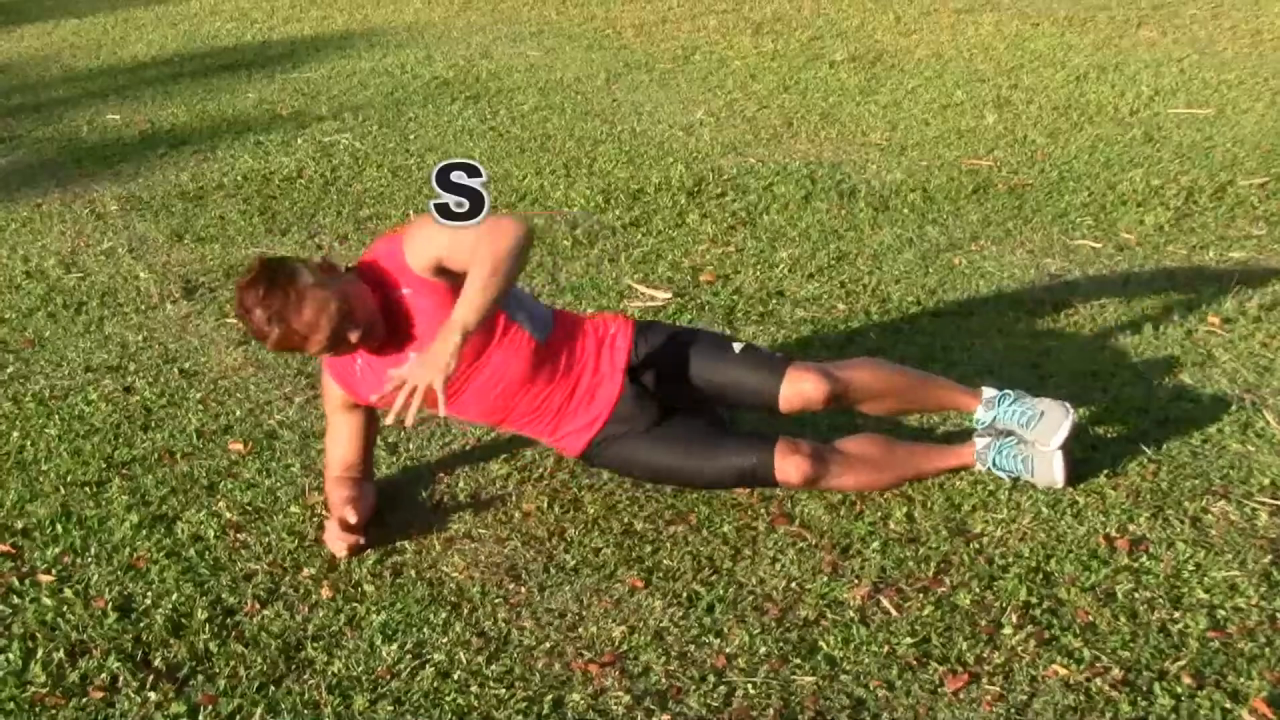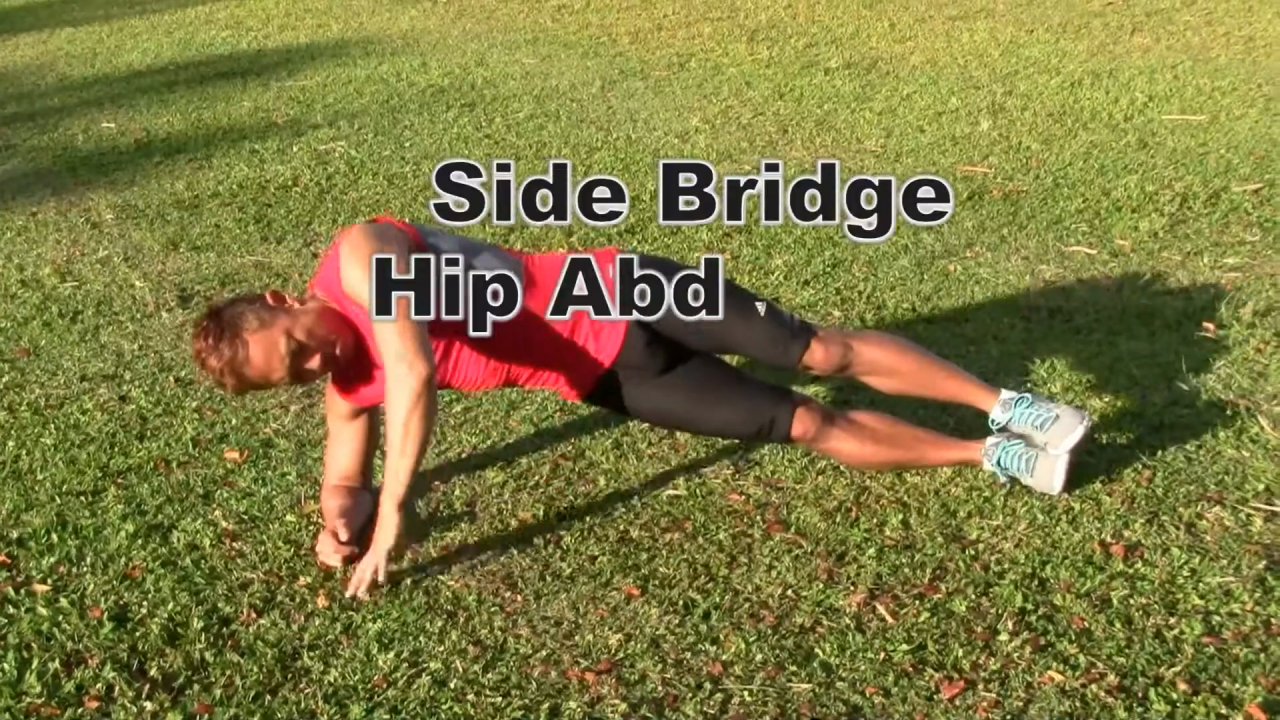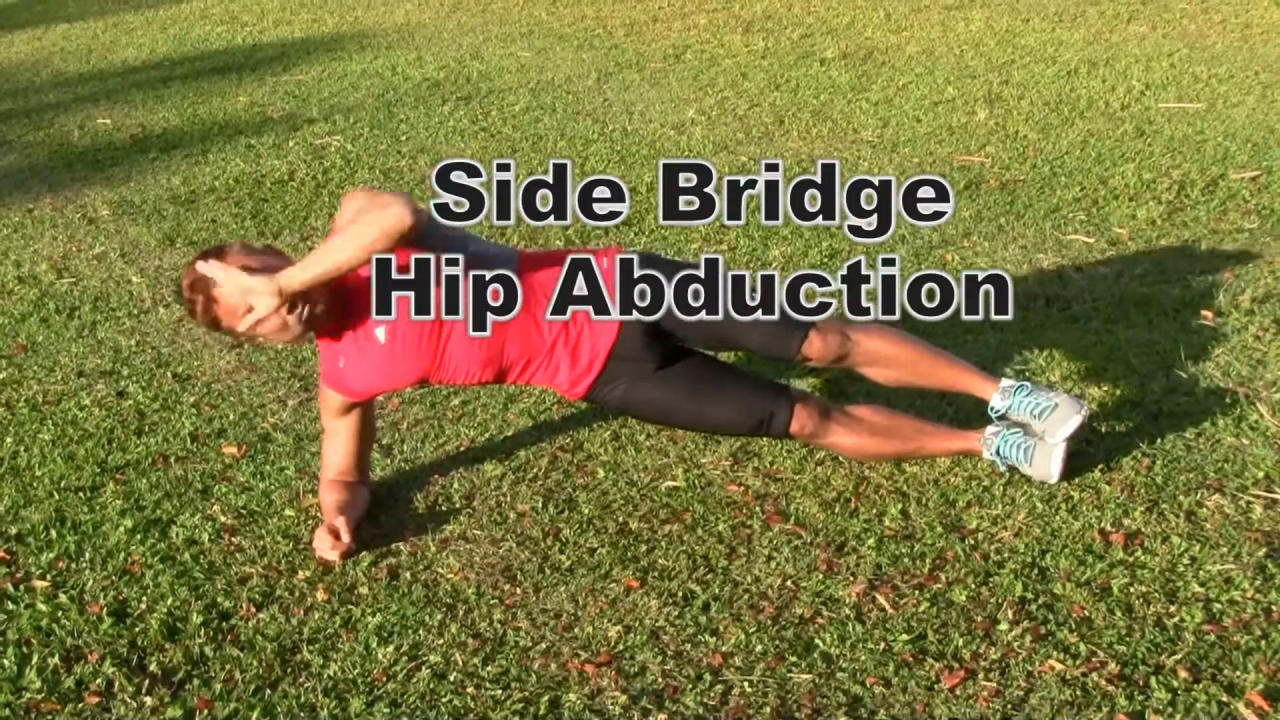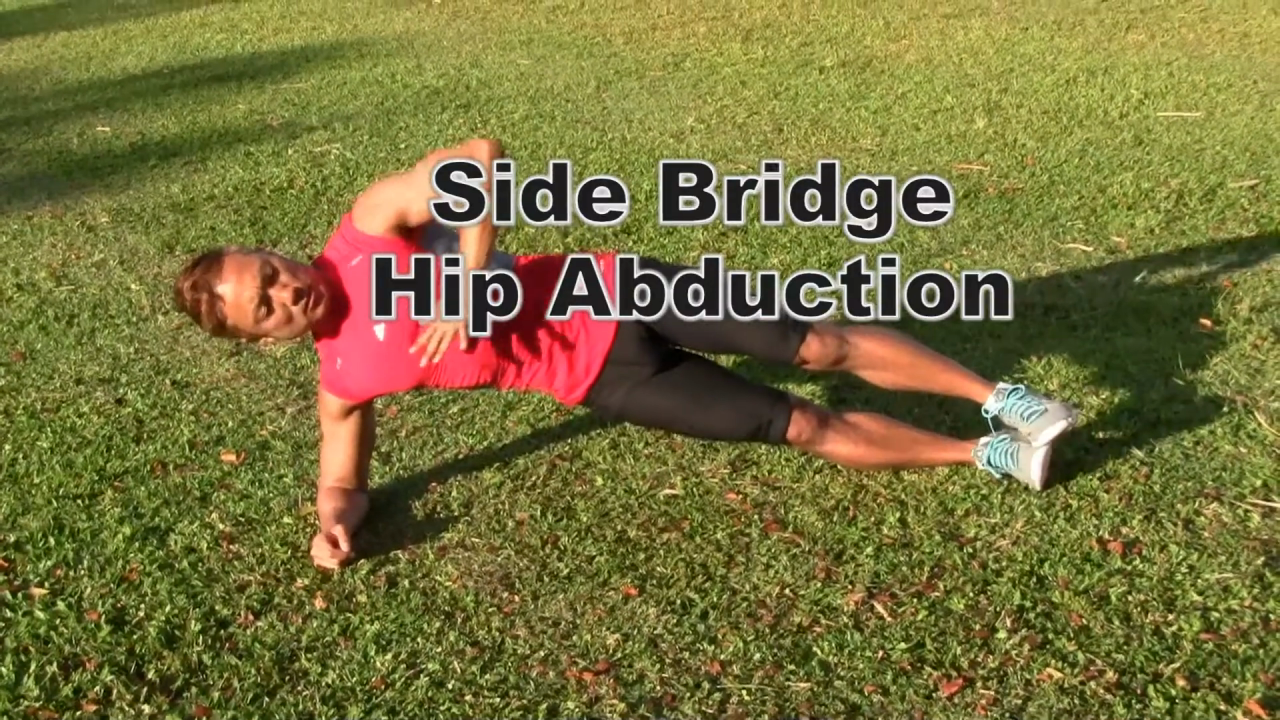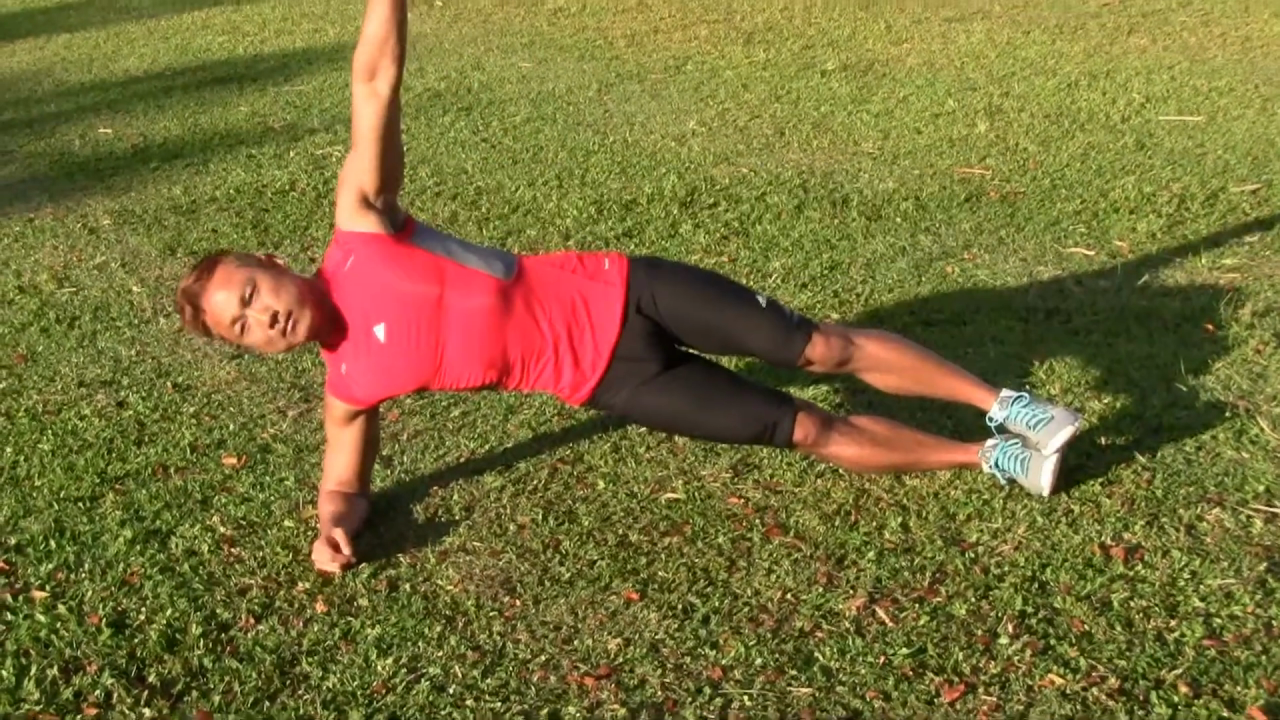
dt=1s
person 1, frame 1
left shoulder: (414, 247)
right shoulder: (346, 375)
left elbow: (512, 235)
right elbow: (348, 467)
left wrist: (444, 348)
right wrist: (347, 508)
left hip: (626, 355)
right hip: (603, 435)
left knee: (814, 387)
right knee: (802, 465)
left ankle: (990, 404)
right ankle: (980, 455)
person 1, frame 2
left shoulder: (355, 255)
right shoulder: (348, 387)
left elbow: (417, 369)
right elbow: (344, 482)
left wrist: (394, 524)
right wrist: (337, 528)
left hip: (618, 297)
right hip: (600, 385)
left knee: (822, 349)
right knee: (807, 428)
left ankle: (1005, 404)
right ankle: (987, 459)
person 1, frame 3
left shoulder: (356, 218)
right shoulder: (343, 376)
left elbow: (400, 216)
right elbow: (345, 473)
left wrist: (280, 284)
right wrist: (335, 515)
left hip: (615, 292)
right hip: (604, 376)
left knee: (824, 341)
right knee: (808, 422)
left ankle: (1006, 395)
right ankle: (988, 448)
person 1, frame 4
left shoulder: (369, 223)
right shoulder: (343, 380)
left elbow: (482, 156)
right elbow: (343, 477)
left wrist: (469, 284)
right wrist: (334, 522)
left hip: (615, 295)
right hip: (603, 381)
left knee: (822, 344)
right knee: (806, 429)
left ankle: (998, 399)
right ankle: (984, 457)
person 1, frame 5
left shoulder: (356, 223)
right shoulder: (348, 384)
left elbow: (377, 78)
right elbow: (346, 485)
right wrist: (333, 529)
left hip: (620, 294)
right hip: (608, 379)
left knee: (827, 347)
right knee: (808, 431)
left ankle: (1004, 405)
right ankle: (989, 459)
